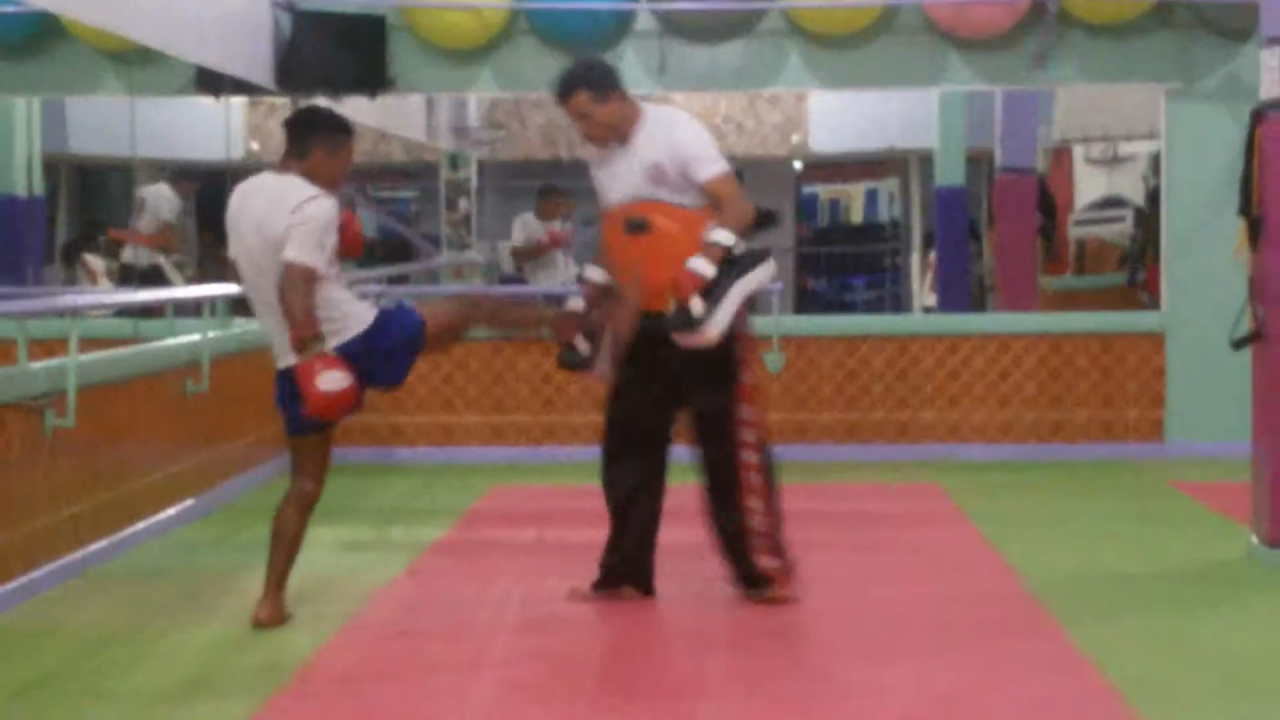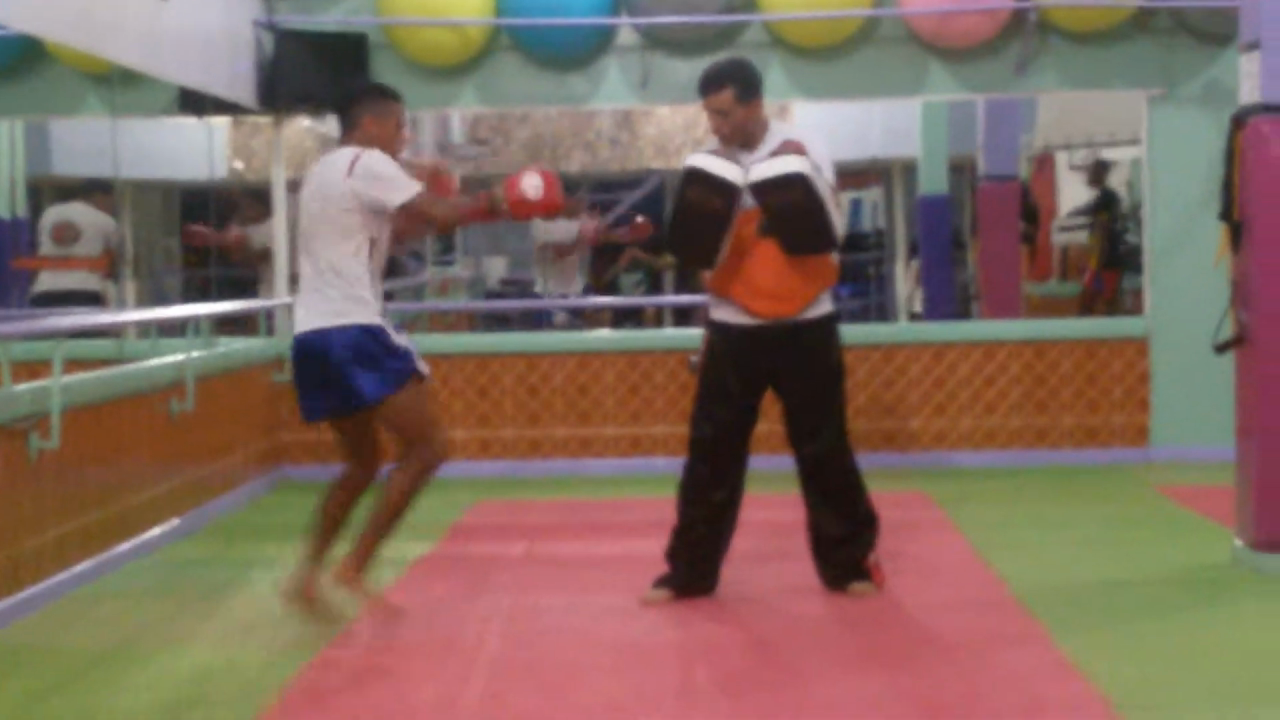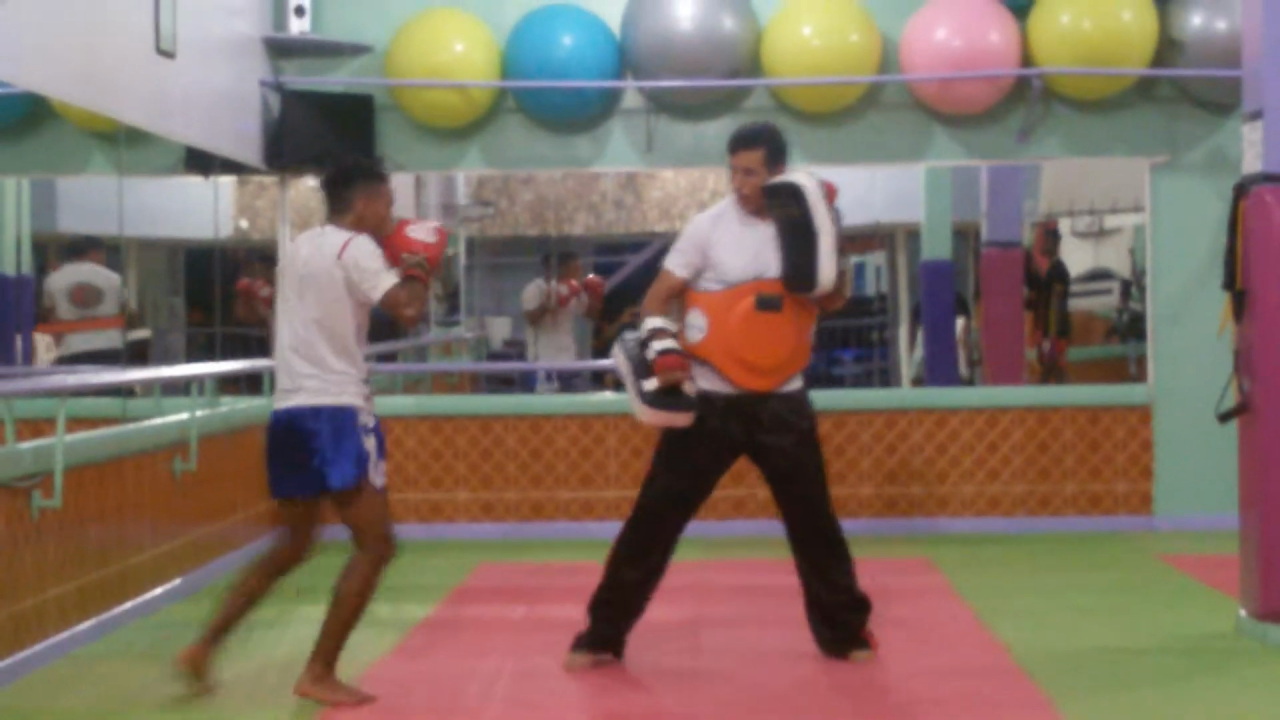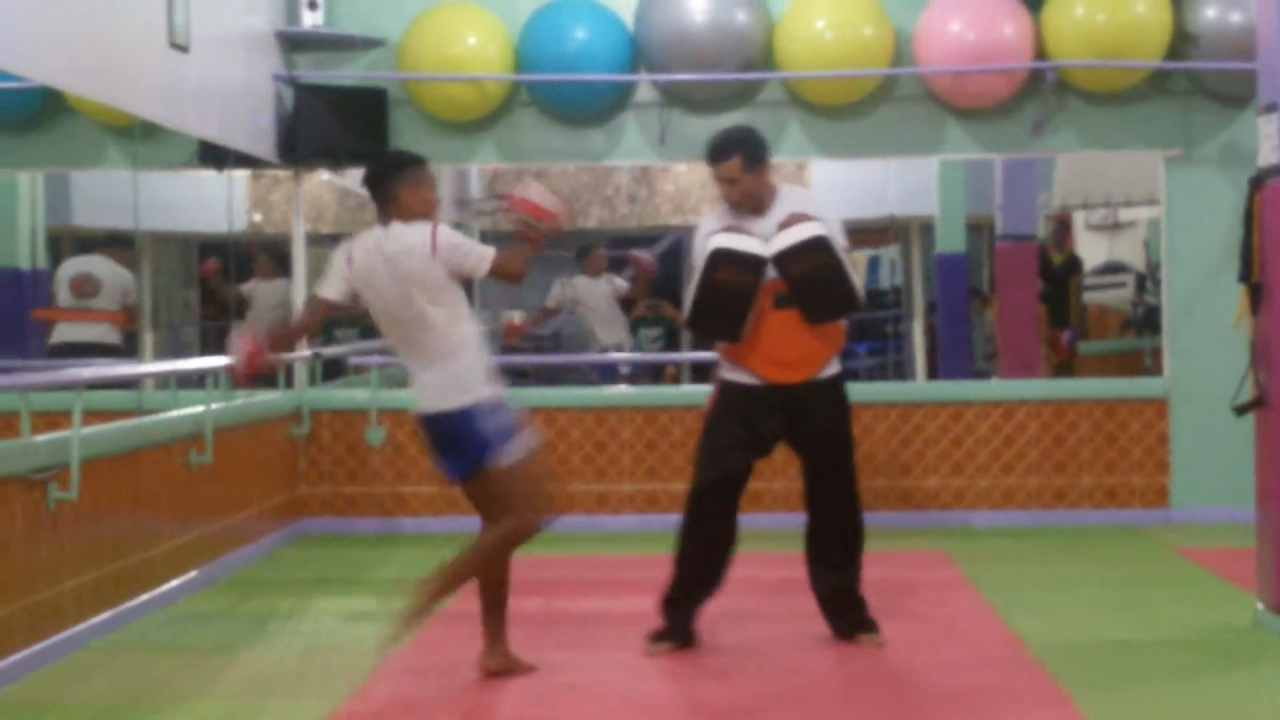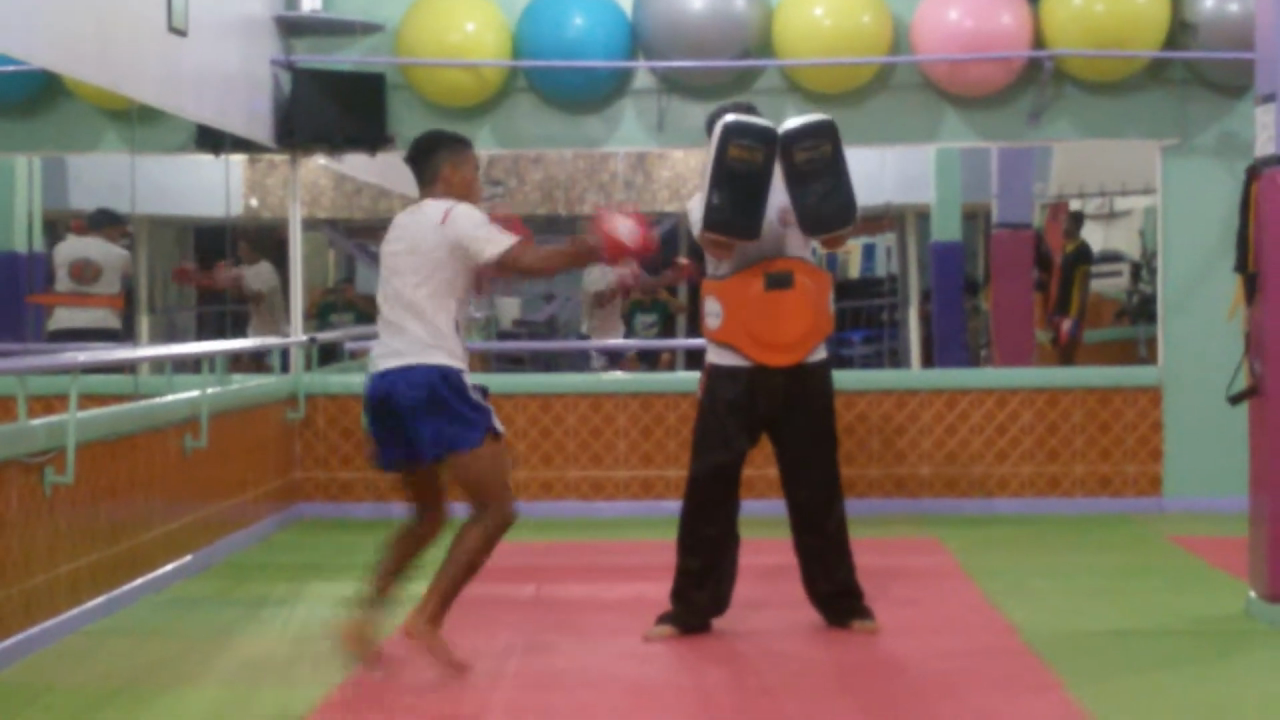
dt=1s
person 1, frame 1
left shoulder: (677, 133)
right shoulder: (601, 159)
left elbow: (738, 207)
left wrist: (707, 269)
right wrist: (587, 298)
left hip: (702, 313)
right hip: (644, 322)
left knee: (727, 439)
right knee: (629, 445)
left ankle: (766, 567)
right ankle: (624, 573)
person 1, frame 2
left shoulder: (801, 149)
left elbow: (830, 230)
left hip: (805, 325)
right hip: (733, 328)
left knee: (823, 449)
right knee: (713, 451)
left ankle: (848, 561)
right ankle: (690, 569)
person 1, frame 3
right shoulder: (709, 224)
left elbow: (833, 298)
right elbow: (658, 296)
right wrist: (664, 349)
left hip: (780, 398)
right hip: (710, 398)
left knee: (813, 516)
right knee: (658, 511)
left ankle: (844, 630)
right ankle: (604, 631)
person 1, frame 4
left shoulder: (809, 210)
right shoulder: (711, 228)
left elbow: (843, 288)
left hip: (815, 382)
right hip: (743, 384)
left knee: (835, 501)
right knee: (709, 498)
left ankle: (847, 614)
right ankle: (679, 619)
person 1, frame 5
left shoulder: (796, 191)
right shoulder: (706, 202)
left elbow: (835, 238)
right elbow: (718, 247)
left hip: (802, 366)
right hip: (733, 369)
left knee: (816, 490)
right knee: (709, 490)
left ankle: (841, 602)
right ankle: (692, 608)
person 2, frame 1
left shoulder: (241, 195)
right shoulder: (314, 204)
left elbow: (252, 274)
right elbow: (293, 286)
right wrist: (315, 351)
left hip: (294, 363)
right hip: (353, 338)
left knee: (307, 481)
right knee: (473, 308)
left ankle: (271, 599)
person 2, frame 2
left shoulder: (324, 173)
right shoulder: (364, 163)
right elbow: (436, 214)
right wrist: (503, 202)
left hip: (312, 335)
right hip: (349, 328)
left knee: (361, 463)
right knee: (427, 450)
left ankle: (311, 568)
right ankle: (354, 566)
person 2, frame 3
left shoulder: (297, 247)
right shoulder: (356, 248)
right elbow: (408, 311)
left wrist: (394, 273)
right wrist: (418, 275)
left hip: (290, 412)
right hip: (336, 413)
left knee: (292, 546)
right knee: (375, 546)
left ankle: (203, 647)
right ankle: (319, 674)
person 2, frame 4
left shoulder: (355, 253)
right shoulder: (435, 238)
left elbow: (310, 319)
right elbow: (515, 269)
left wrist: (264, 350)
right wrist: (535, 234)
left hip: (438, 407)
right hip: (470, 400)
left knee: (500, 518)
right knee: (522, 518)
left ankle: (495, 648)
right ankle: (427, 596)
person 2, frame 5
left shoulder: (402, 227)
right shoulder: (455, 217)
right elbow: (533, 262)
right wrist: (592, 249)
left hip: (384, 382)
right hip: (427, 379)
left knee: (426, 515)
right knee: (494, 512)
left ankle: (367, 615)
right ankle: (427, 618)
